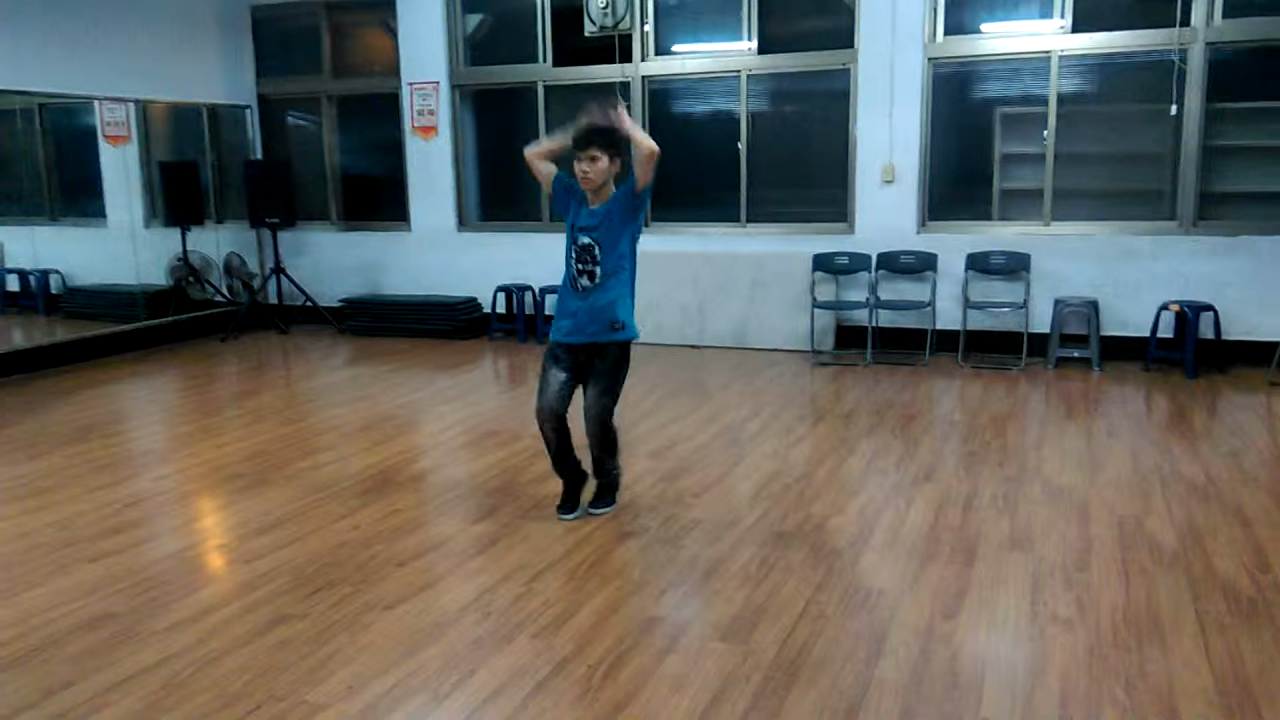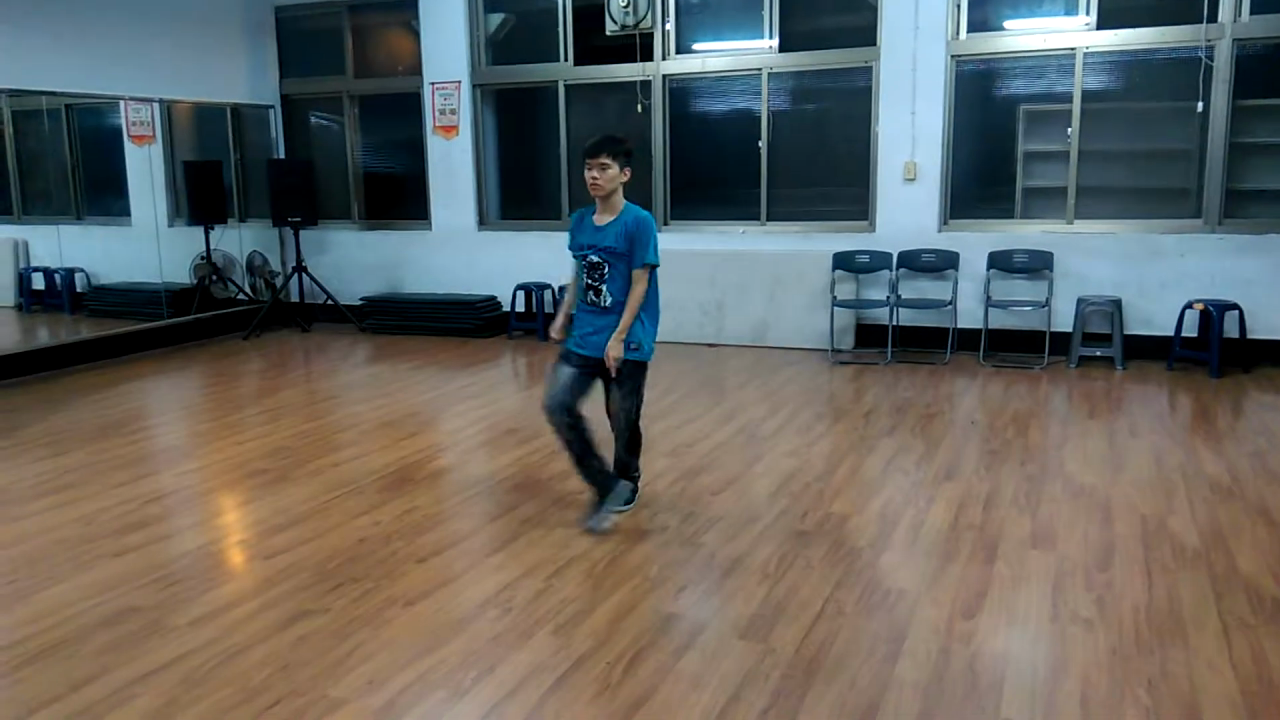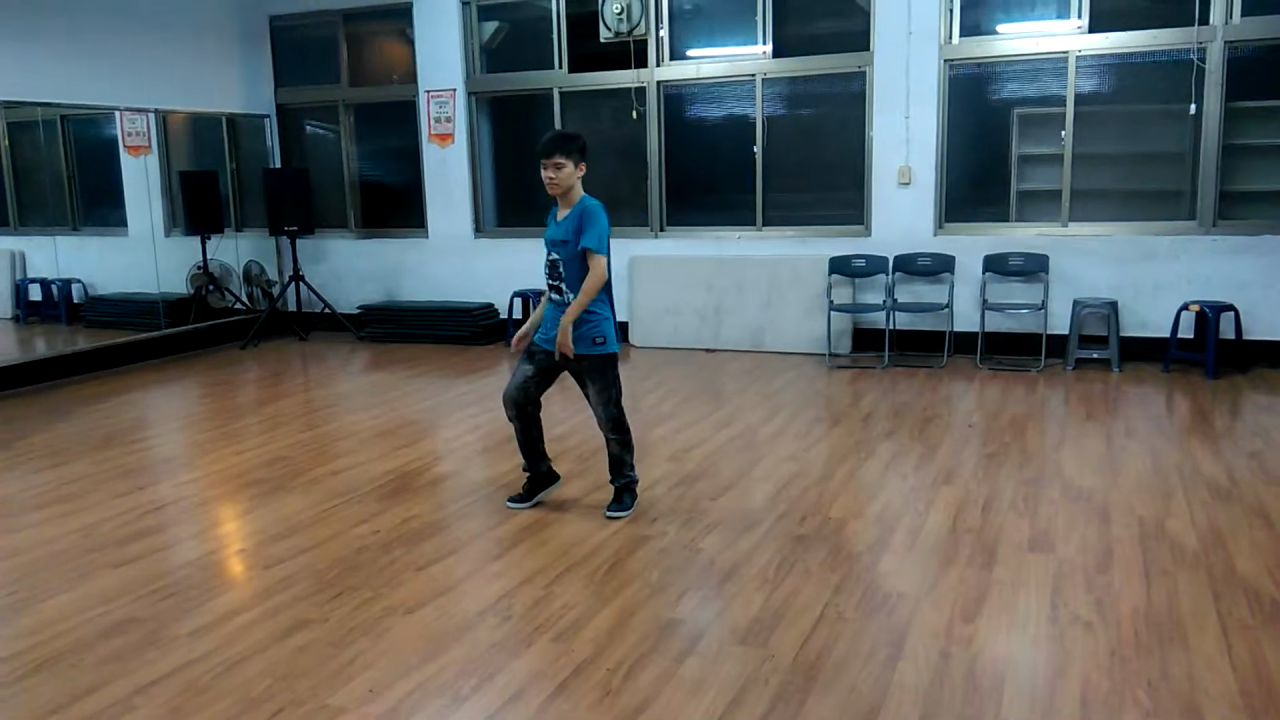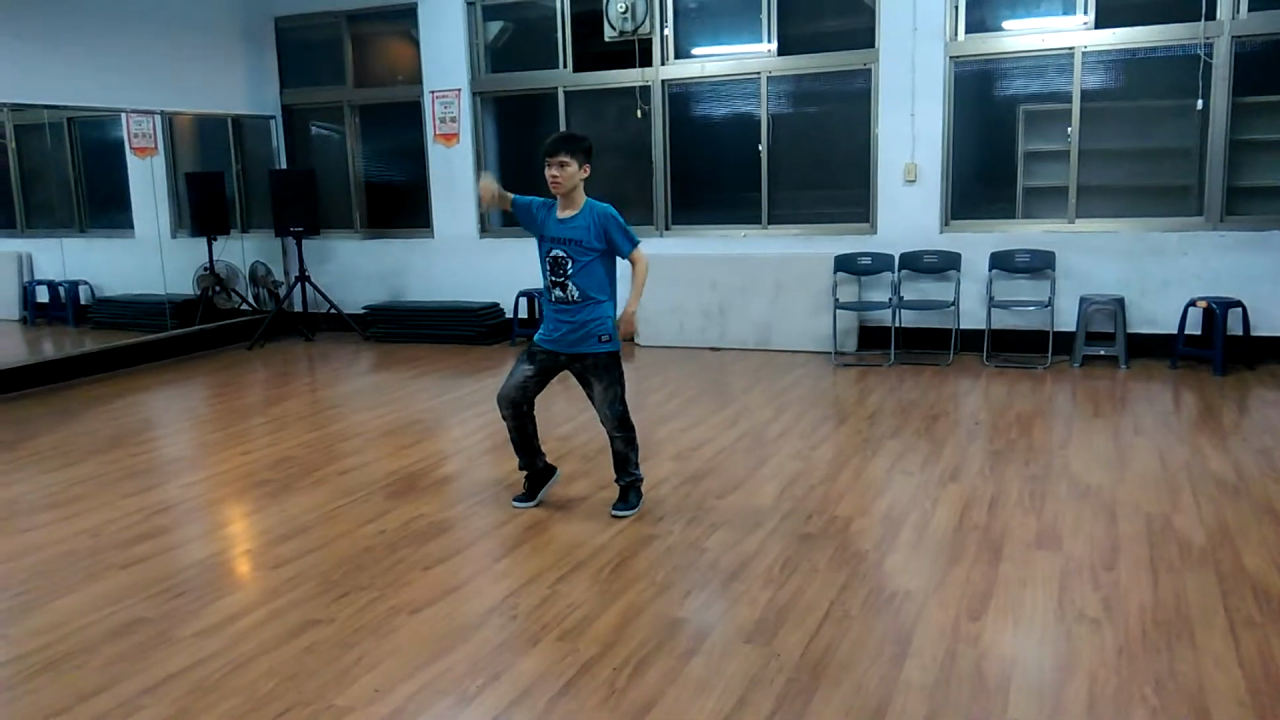
dt=0.7s
person 1, frame 1
left shoulder: (627, 203)
right shoulder: (571, 199)
left elbow: (650, 153)
right elbow: (533, 156)
left wrist: (622, 121)
right wrist: (577, 131)
left hip: (609, 333)
right hip: (567, 331)
left knee: (597, 419)
right knee: (548, 411)
left ankle: (608, 481)
right ankle: (571, 480)
person 1, frame 2
left shoulder: (639, 222)
right shoulder: (579, 222)
left elbow: (640, 287)
left wrist: (619, 338)
right wrist: (563, 317)
left hip: (626, 343)
right hip: (583, 337)
left knee: (624, 421)
right knee: (556, 405)
left ankle: (627, 482)
right ankle: (605, 484)
person 1, frame 3
left shoulder: (591, 211)
right shoulder: (554, 217)
left elbow: (599, 273)
left wrist: (569, 321)
right wrist: (532, 324)
left hip: (590, 335)
right hip: (551, 333)
left knee: (608, 415)
right knee: (516, 398)
left ankle: (625, 485)
right ankle: (541, 475)
person 1, frame 4
left shoulder: (603, 216)
right shoulder: (540, 211)
left elbow: (640, 260)
right elbow: (499, 199)
left wrist: (630, 309)
right wrist: (489, 189)
left hip: (596, 338)
right hip: (551, 335)
left knee: (613, 416)
right knee: (511, 398)
left ankle: (631, 484)
right ankle: (539, 472)
